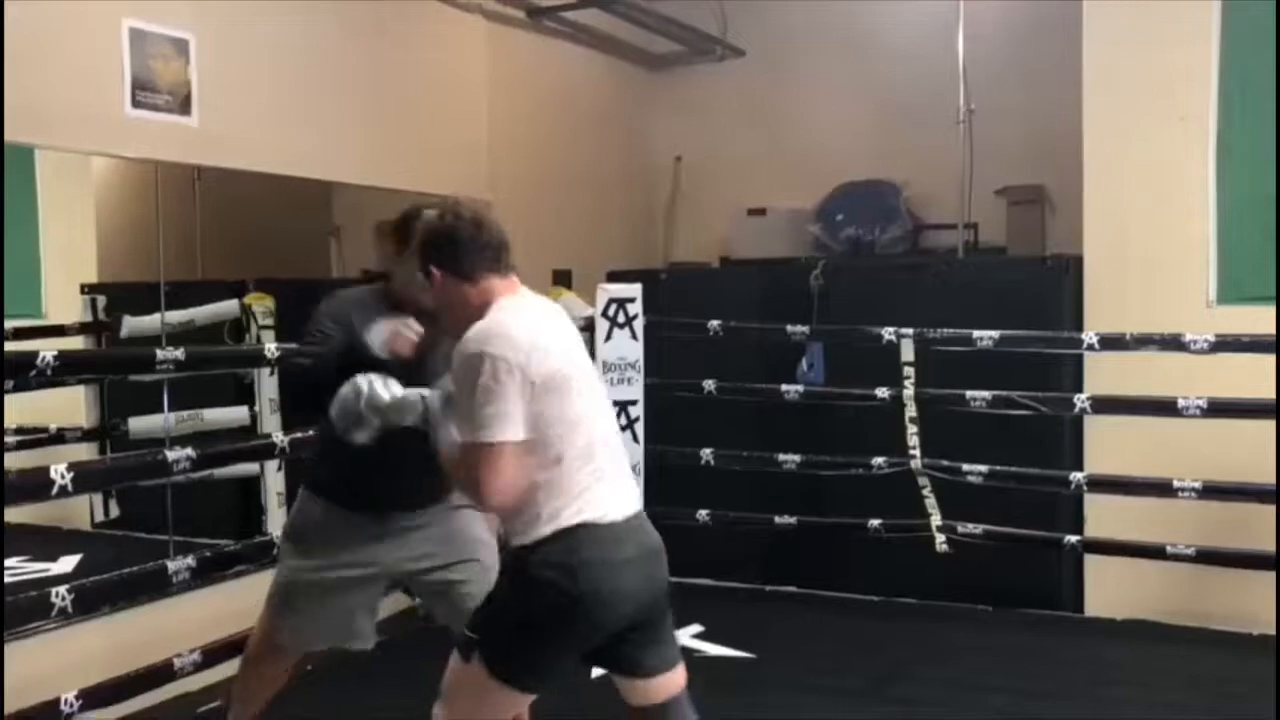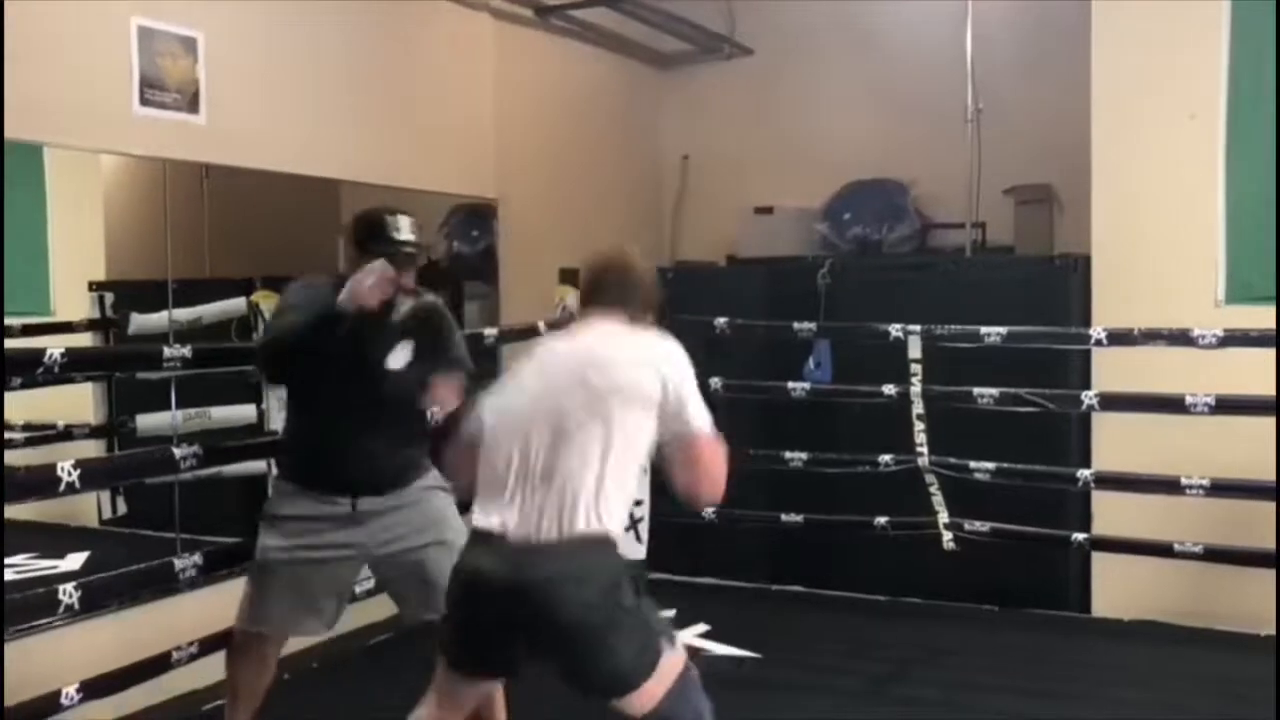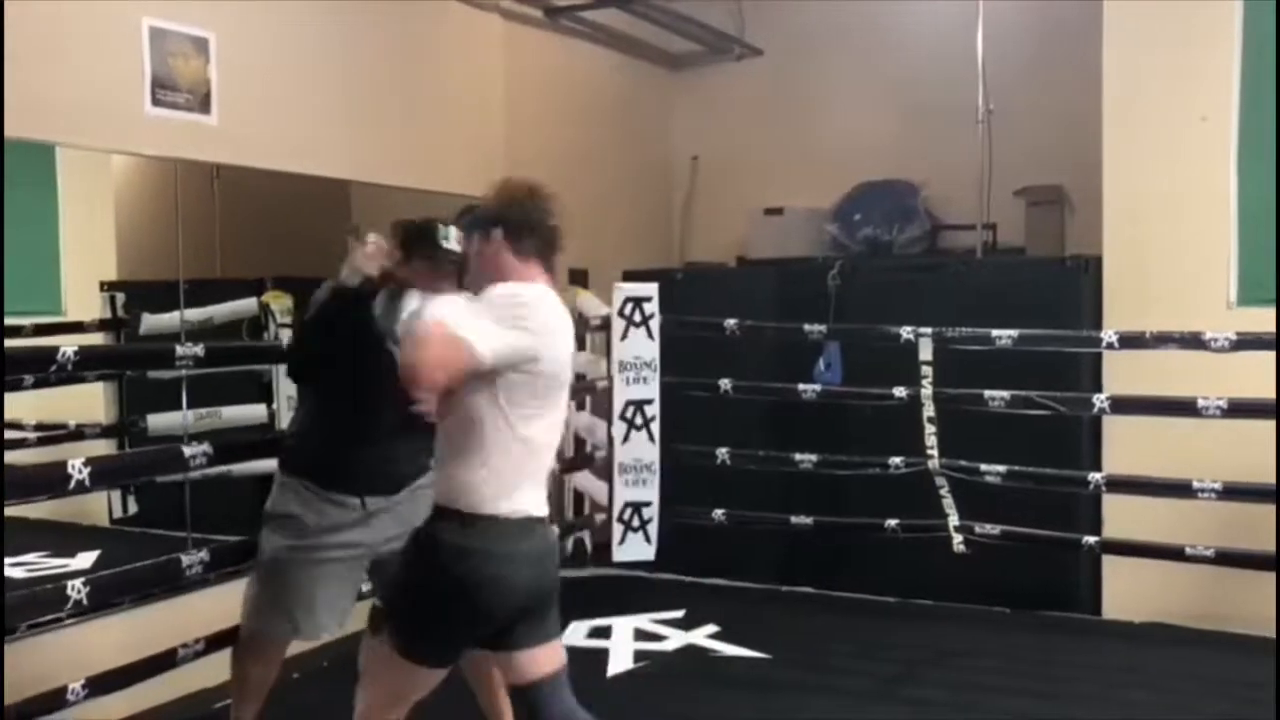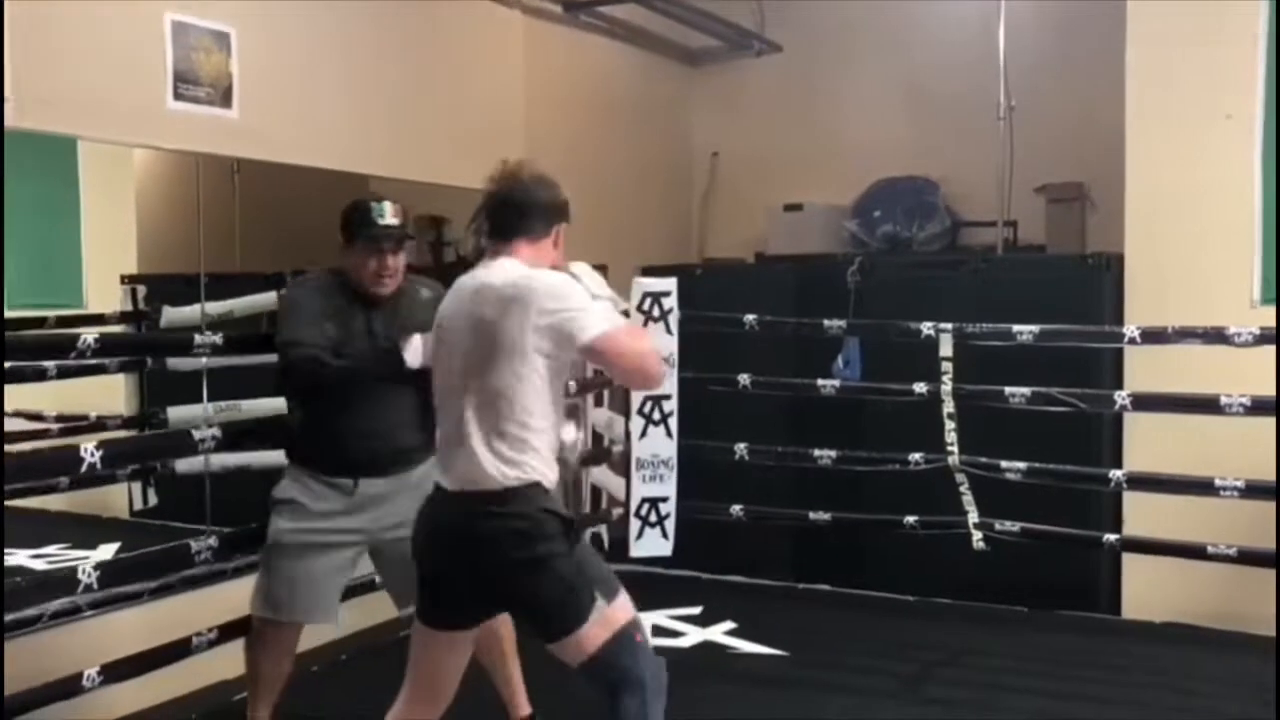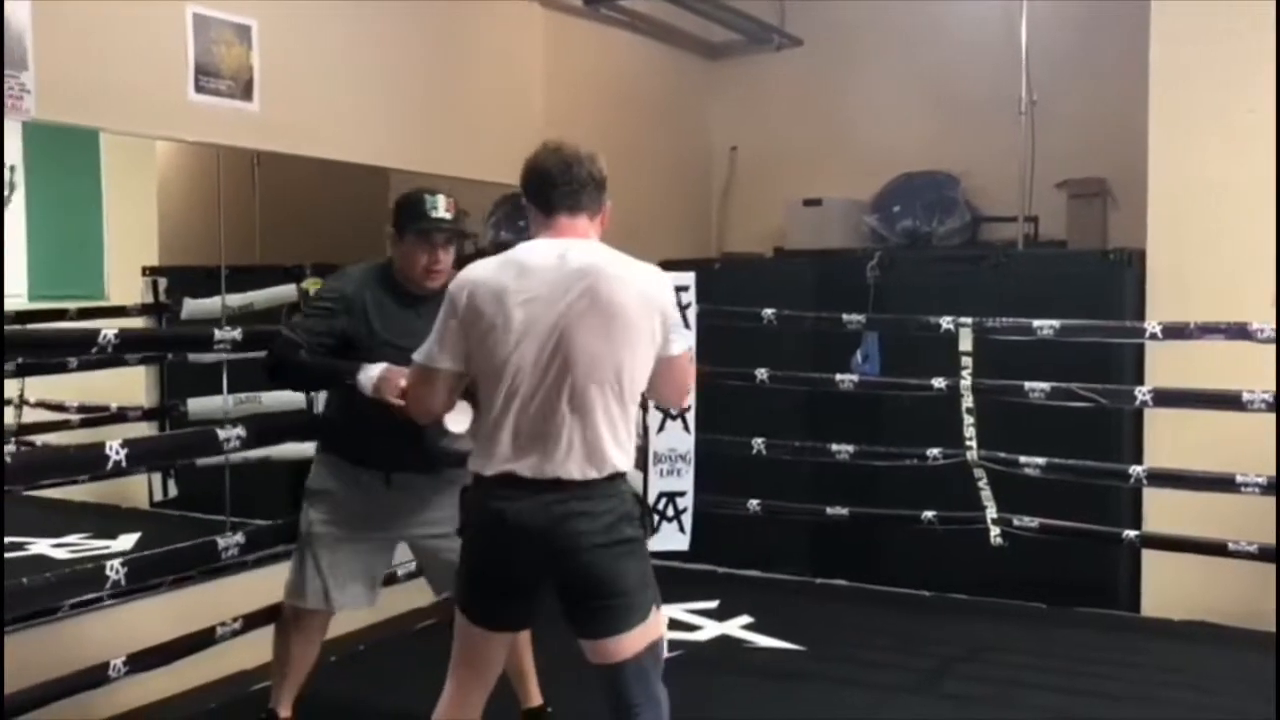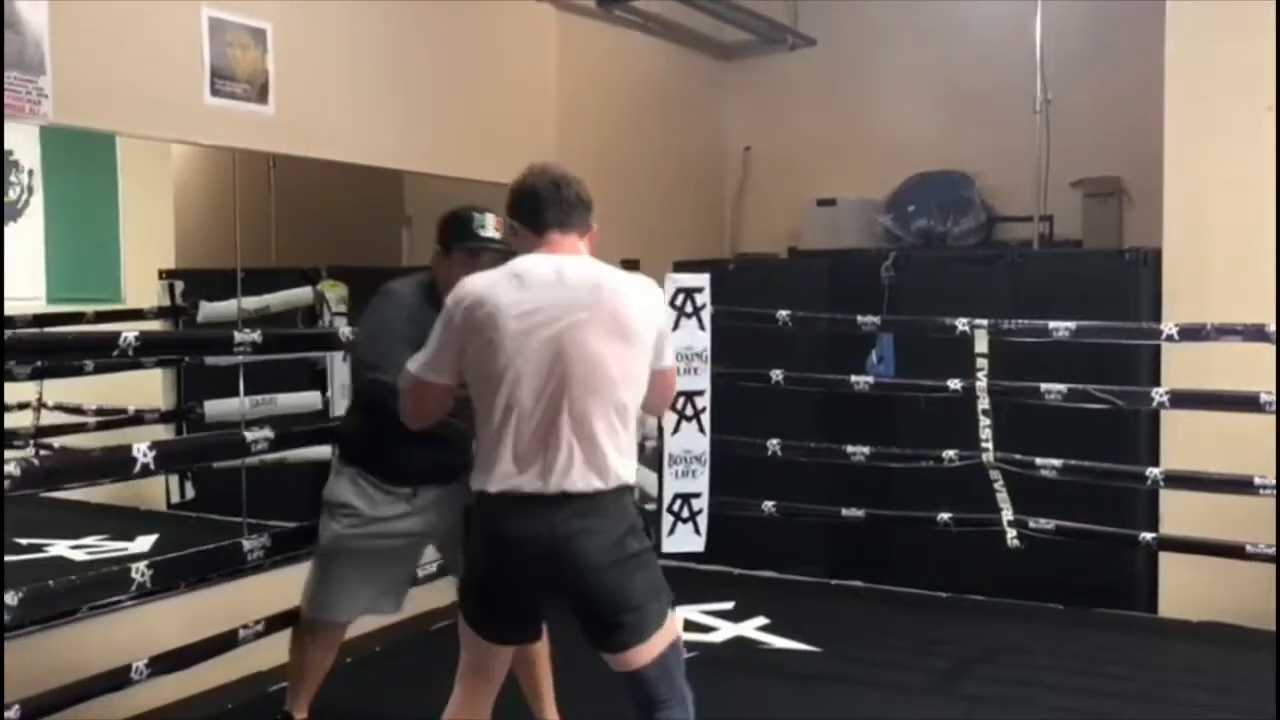
dt=0.5s
person 1, frame 1
left shoulder: (488, 344)
right shoulder: (541, 313)
left elbow: (495, 489)
left wrist: (452, 439)
left hip: (566, 566)
right hip: (635, 550)
person 1, frame 2
left shoulder: (523, 369)
right shoulder: (657, 354)
left elbow: (461, 470)
right elbow: (706, 486)
left hip: (485, 569)
right hip: (575, 574)
person 1, frame 3
left shoulder: (517, 307)
right shoulder: (549, 316)
left elbow: (424, 367)
left wrist: (424, 318)
left hip: (467, 548)
right hip: (530, 549)
person 1, frame 4
left shoulder: (458, 299)
right shoulder: (545, 291)
right elbow: (646, 371)
right wrist: (599, 298)
left hip: (448, 520)
right hip: (519, 521)
person 1, frame 5
left shoulder: (477, 283)
right shoulder: (646, 284)
left elbow: (424, 404)
right elbow: (676, 395)
left hip: (502, 509)
right hip: (598, 510)
person 1, frame 6
left shoulder: (475, 296)
right shoulder: (640, 296)
left elbow: (416, 412)
right elbow: (660, 400)
left hip: (505, 523)
right hip: (601, 524)
person 2, frame 1
right shoulder: (347, 311)
right elbow: (304, 394)
right wrist: (370, 346)
left hip: (435, 511)
right hip: (340, 517)
right knee: (279, 642)
person 2, frame 2
left shoulder: (426, 310)
right shoulder: (310, 296)
left elbow: (464, 379)
right elbow: (276, 362)
left wrist: (448, 389)
right wrist: (345, 307)
left hip: (407, 494)
right hip: (311, 502)
right knee: (258, 629)
person 2, frame 3
right shoulder: (346, 299)
right elbow: (302, 366)
right wrist: (350, 287)
left hip: (407, 495)
right hip: (315, 498)
right knee: (265, 629)
person 2, frame 4
left shoulder: (430, 298)
right shoulder: (310, 295)
right elbow: (301, 375)
right wrist: (401, 359)
left hip: (412, 479)
right hip: (322, 487)
right knee: (275, 615)
person 2, frame 5
right shoulder: (351, 291)
right elbow: (284, 360)
right wrist: (361, 376)
left hip: (446, 478)
right hip: (354, 478)
right knee: (308, 603)
person 2, frame 6
right shoulder: (399, 303)
right elbow: (381, 400)
right wrist: (477, 436)
left hip: (460, 483)
right hip: (374, 487)
right knee: (324, 612)
